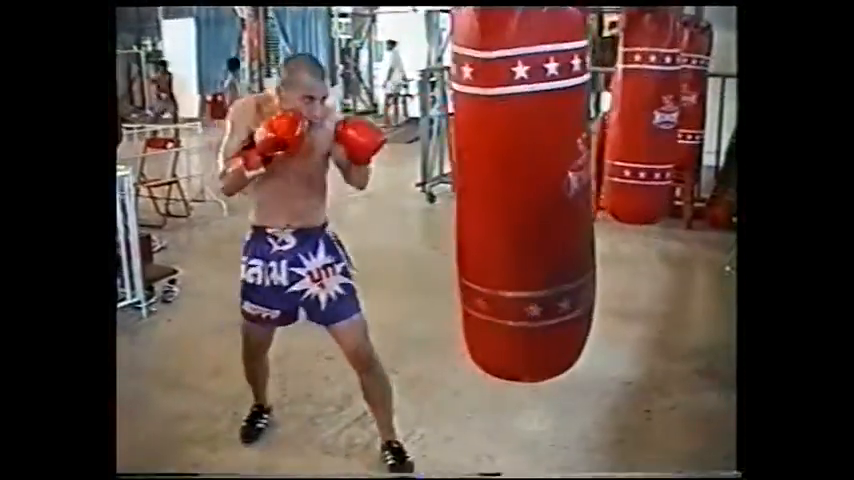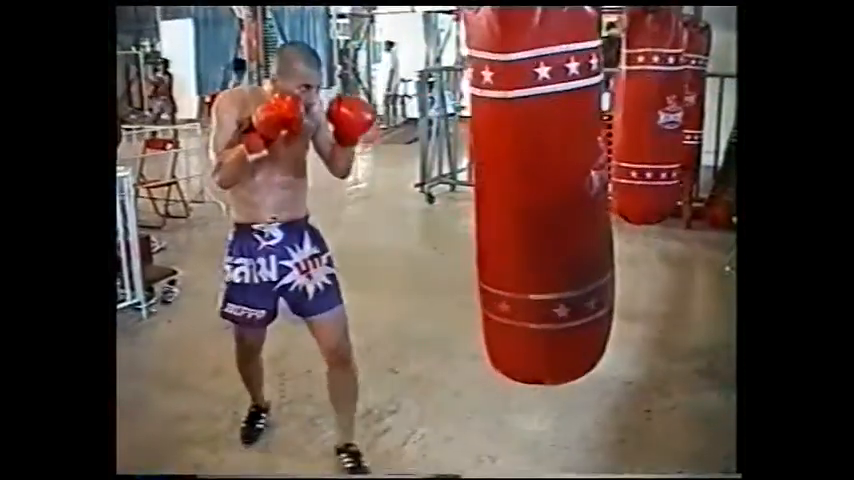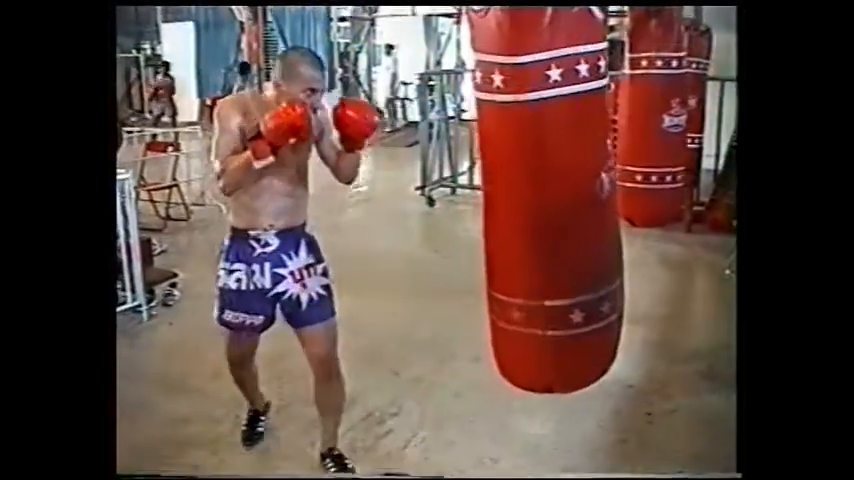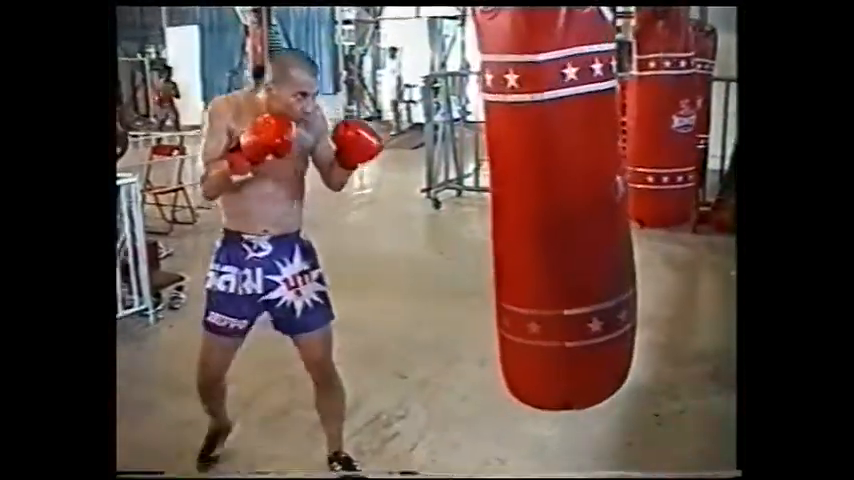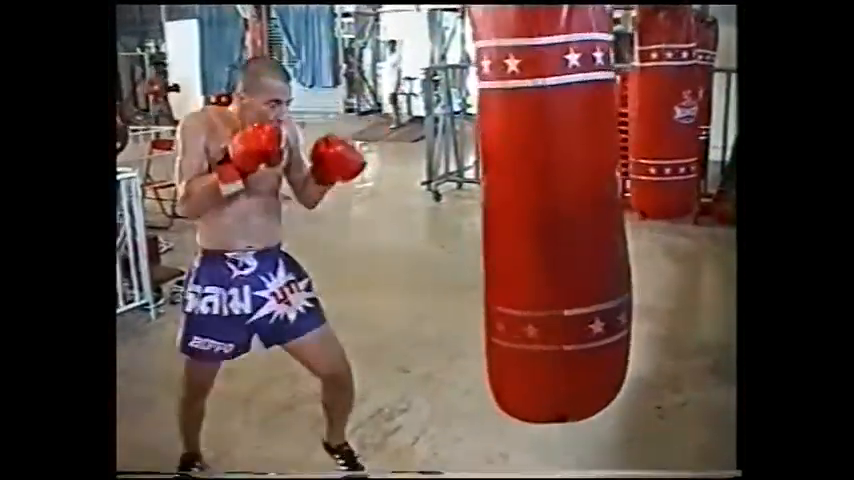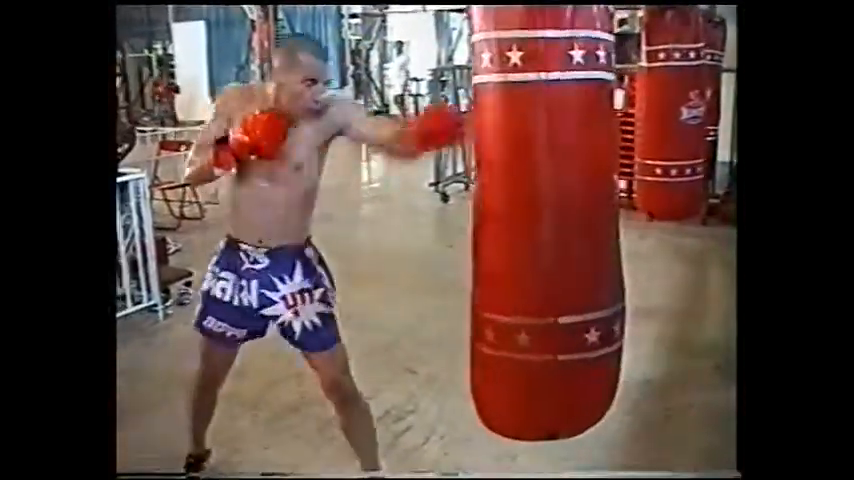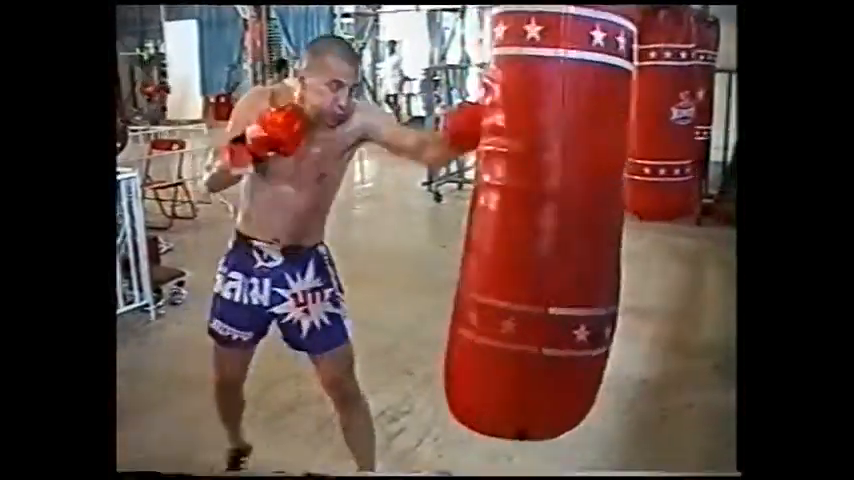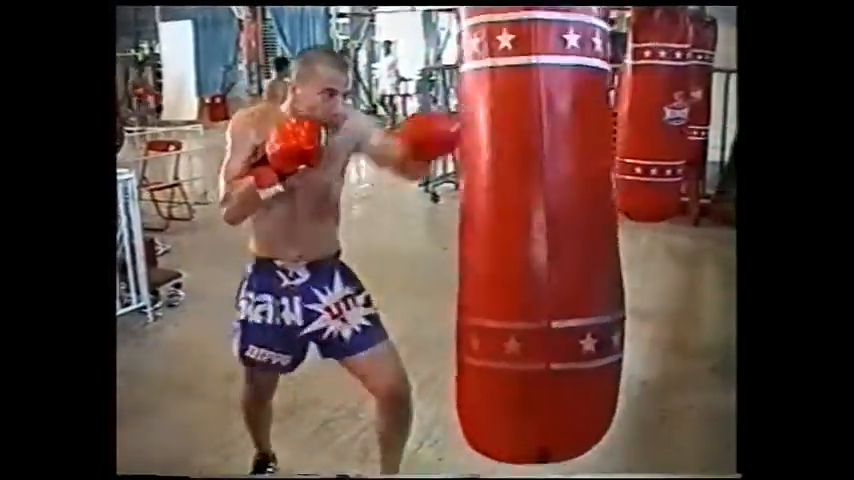
dt=0.2s
person 1, frame 1
left shoulder: (327, 120)
right shoulder: (247, 111)
left elbow: (357, 182)
right elbow: (227, 183)
left wrist: (359, 155)
right wrist: (260, 149)
left hip: (316, 246)
right hip: (264, 248)
left knee: (362, 355)
right knee: (254, 345)
left ankle: (389, 441)
right ankle: (261, 406)
person 1, frame 2
left shoulder: (310, 111)
right shoulder: (232, 103)
left elbow: (340, 169)
right elbow: (222, 177)
left wrist: (348, 135)
right wrist: (259, 135)
left hip: (300, 240)
right hip: (249, 244)
left knee: (338, 350)
right knee: (248, 345)
left ankle: (345, 444)
right ankle: (259, 405)
person 1, frame 3
left shoulder: (316, 116)
right shoulder: (235, 109)
left elbow: (344, 173)
right elbow: (224, 183)
left wrist: (353, 140)
right wrist: (263, 142)
left hip: (296, 248)
right hip: (245, 250)
left knee: (326, 361)
right knee: (239, 354)
left ankle: (329, 449)
right ankle: (258, 406)
person 1, frame 4
left shoulder: (312, 119)
right shoulder: (227, 110)
left elbow: (336, 181)
right elbow: (209, 187)
left wrist: (349, 155)
right wrist: (248, 153)
left hip: (291, 254)
right hip: (236, 255)
left knee: (322, 368)
right knee: (210, 371)
left ankle: (337, 453)
right ankle: (219, 425)
person 1, frame 5
left shoulder: (285, 133)
right shoulder: (198, 126)
left elbow: (309, 197)
right elbow: (191, 203)
left wrist: (328, 171)
right wrist: (238, 164)
left hip: (273, 269)
right hip: (215, 273)
left knee: (336, 371)
right knee: (195, 386)
left ankle: (337, 443)
right ankle: (191, 455)
person 1, frame 6
left shoulder: (331, 113)
right shoulder: (234, 103)
left elbow: (396, 137)
right elbow: (192, 174)
left wrist: (430, 129)
right wrist: (225, 153)
left hip: (295, 267)
right hip: (235, 262)
left knee: (339, 385)
right knee: (208, 376)
person 1, frame 7
left shoulder: (358, 117)
right shoulder: (257, 103)
left elbow: (423, 149)
right elbow: (212, 181)
left wrist: (456, 134)
right wrist: (247, 146)
left hip: (308, 265)
right hip: (247, 260)
left knee: (342, 388)
right knee: (227, 378)
left ankle: (368, 476)
right ankle: (238, 449)
person 1, frame 8
left shoulder: (348, 125)
right shoulder: (251, 125)
left elbow: (407, 164)
right elbow: (230, 211)
left wrist: (424, 145)
right wrist: (273, 166)
left hip: (330, 279)
right hip: (269, 282)
left knee: (394, 391)
right knee: (257, 393)
right ankle: (264, 457)
